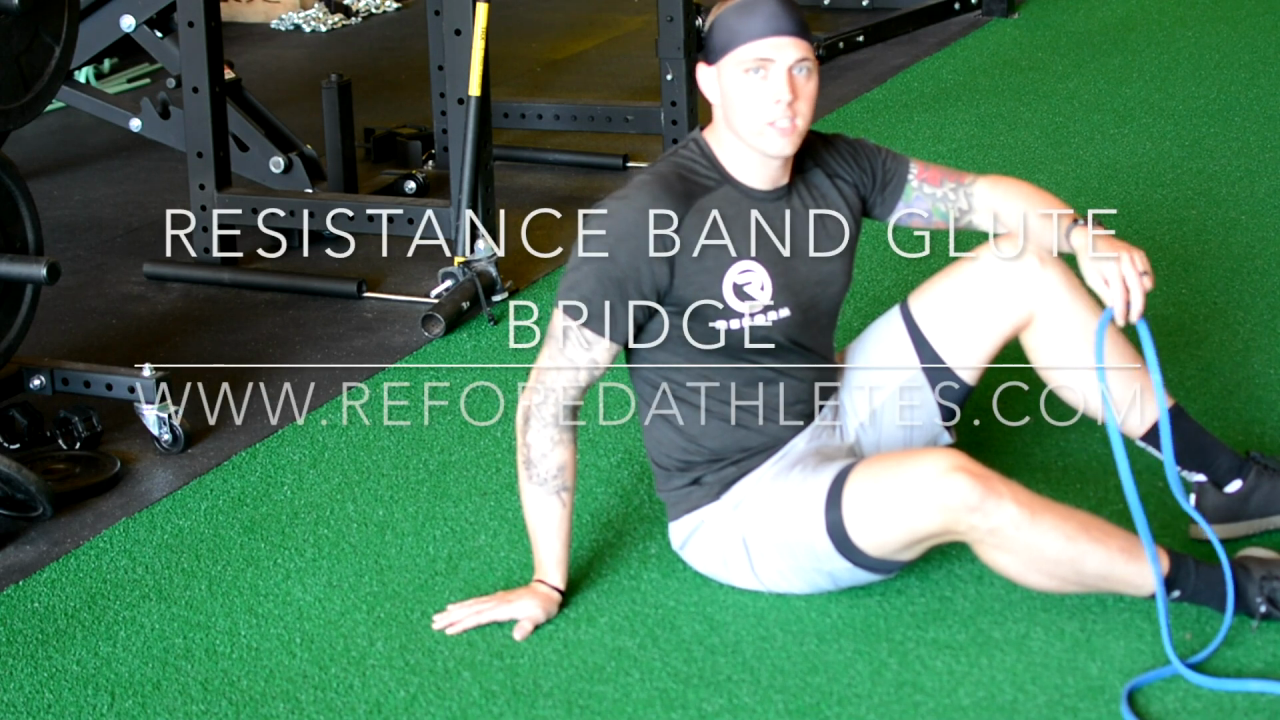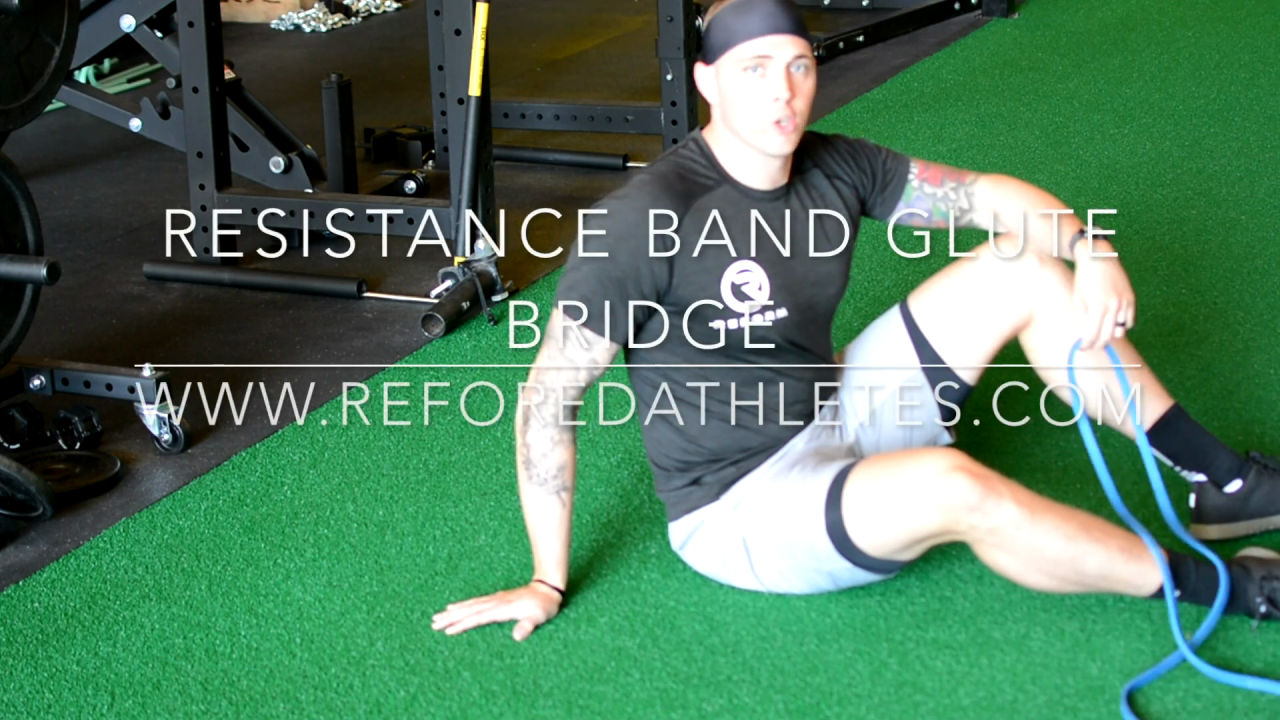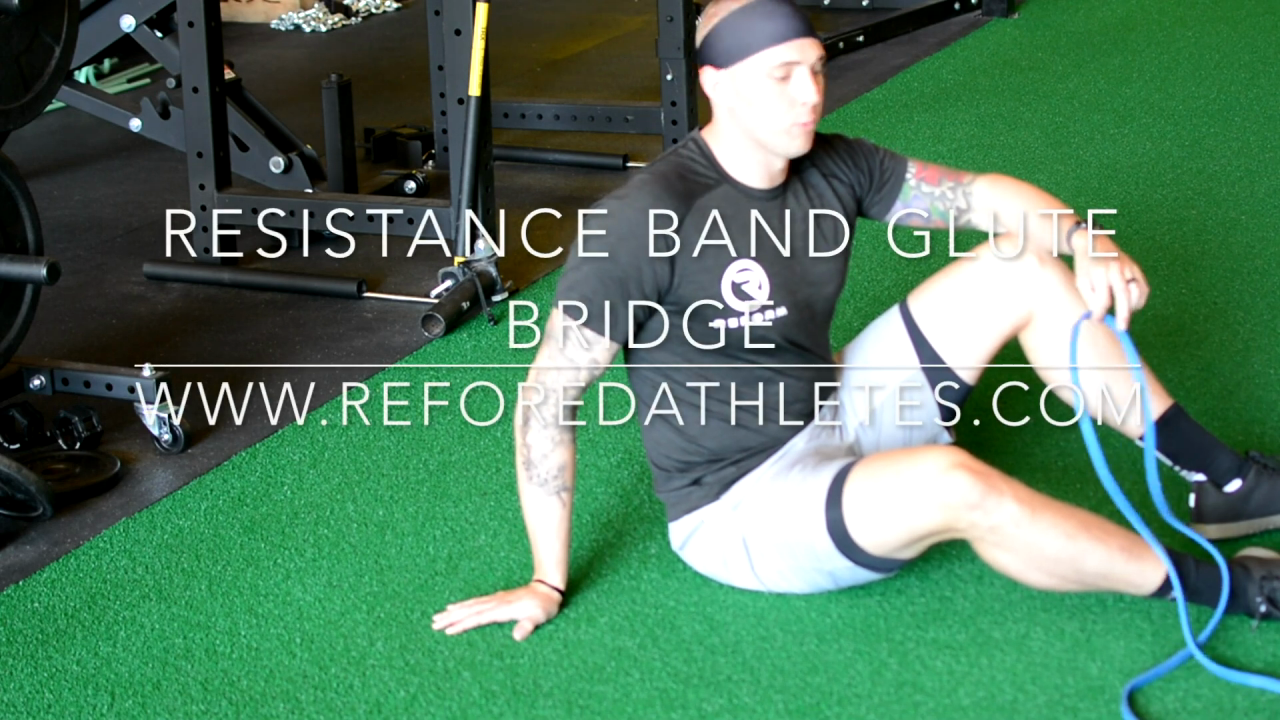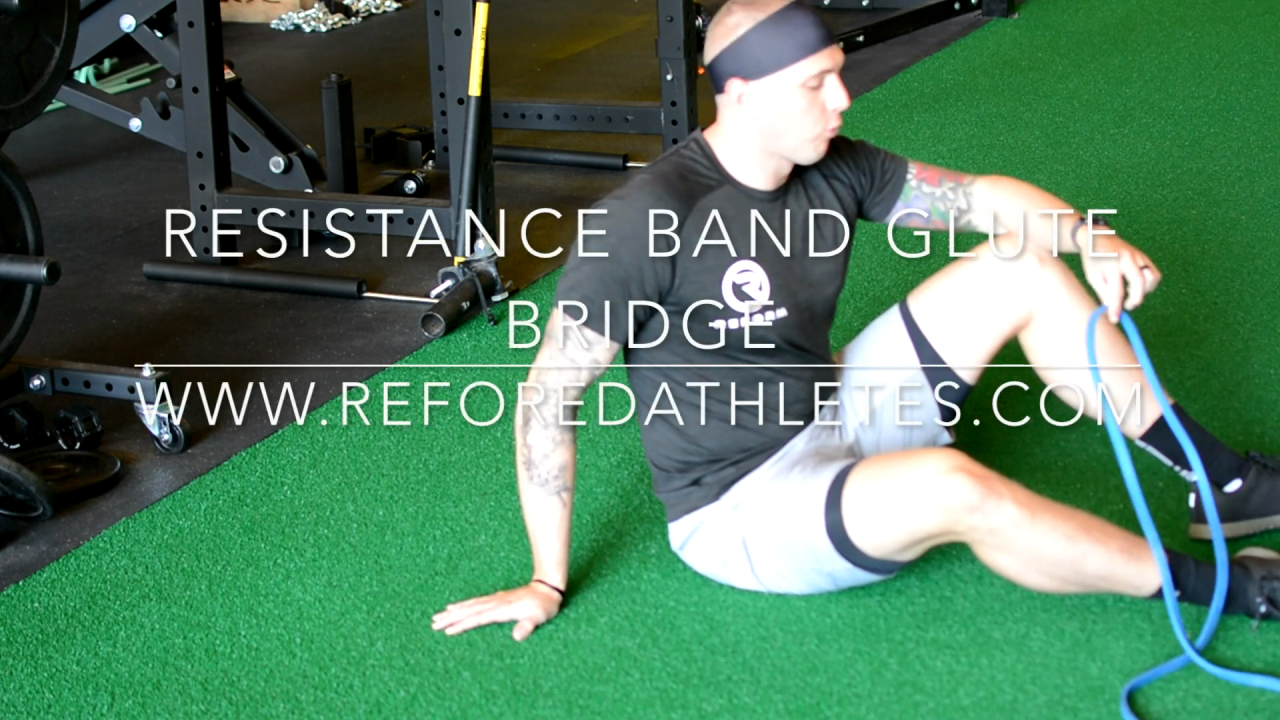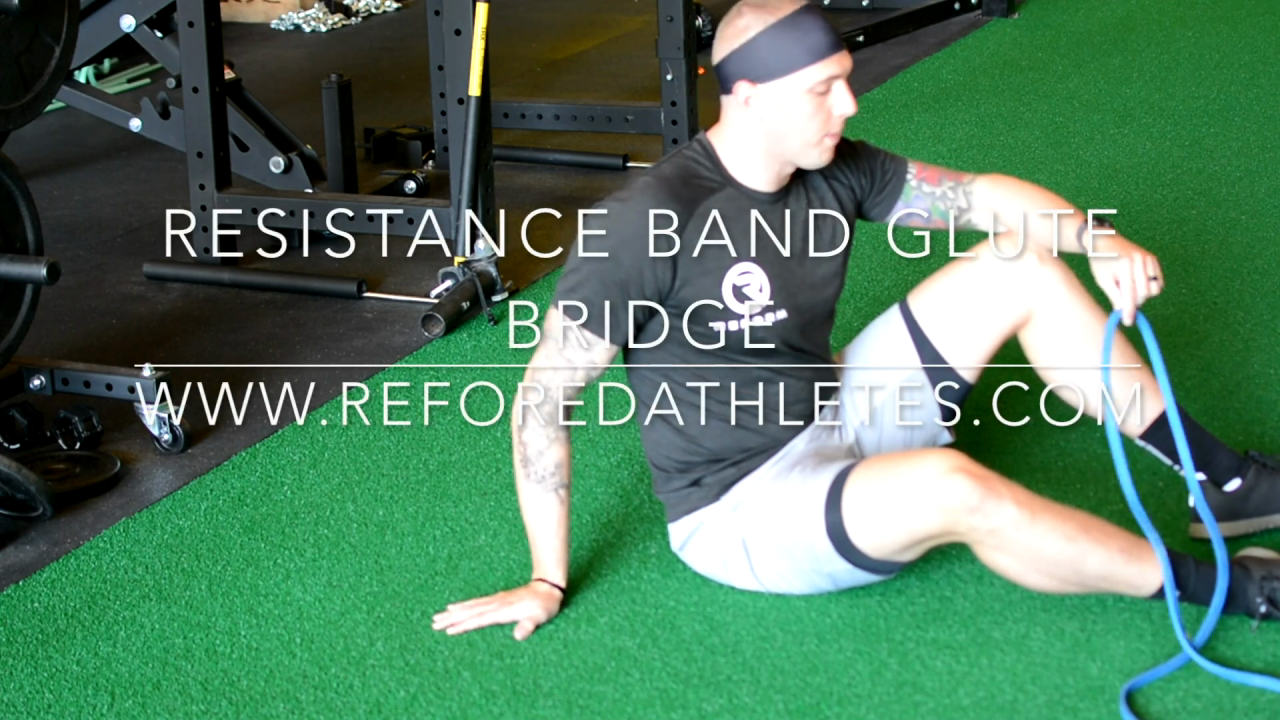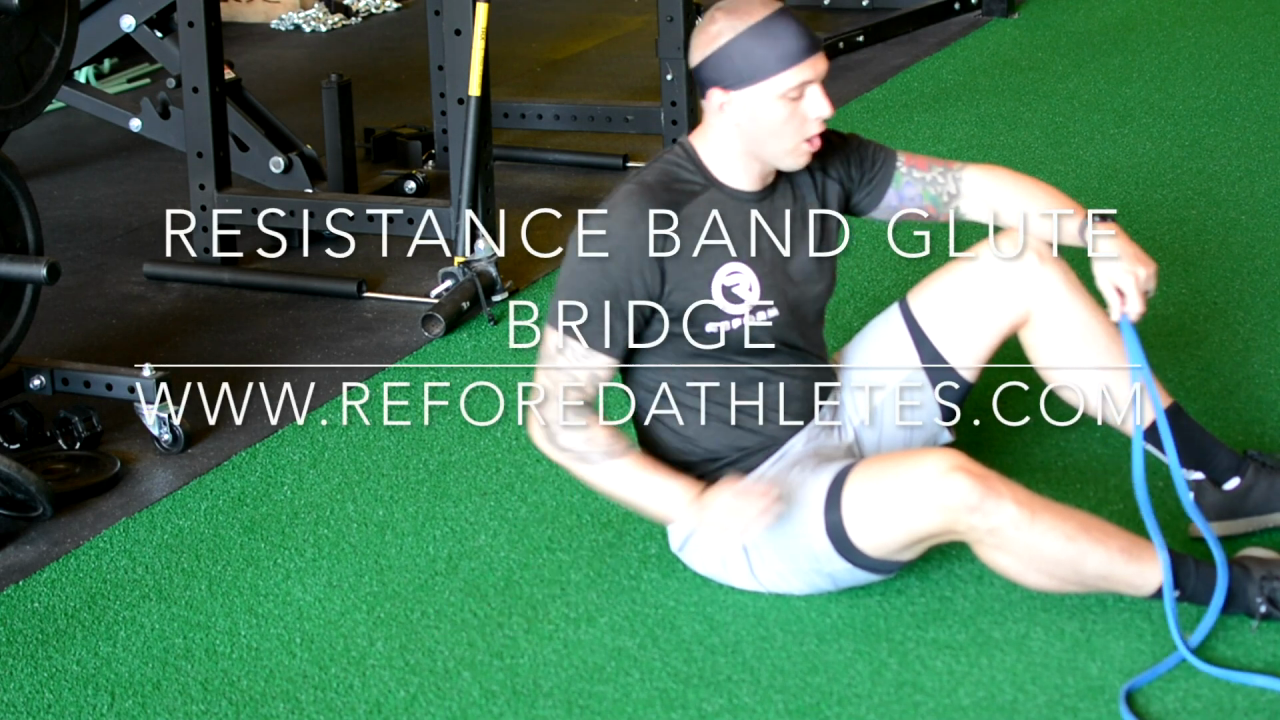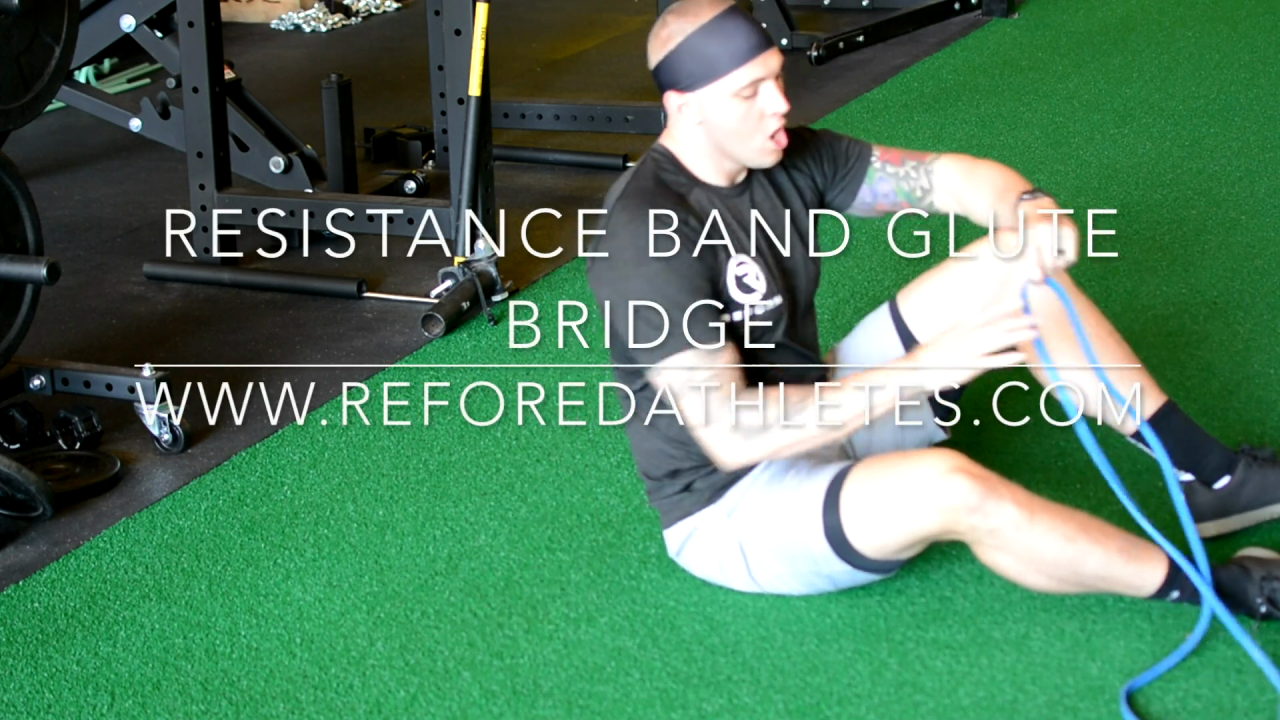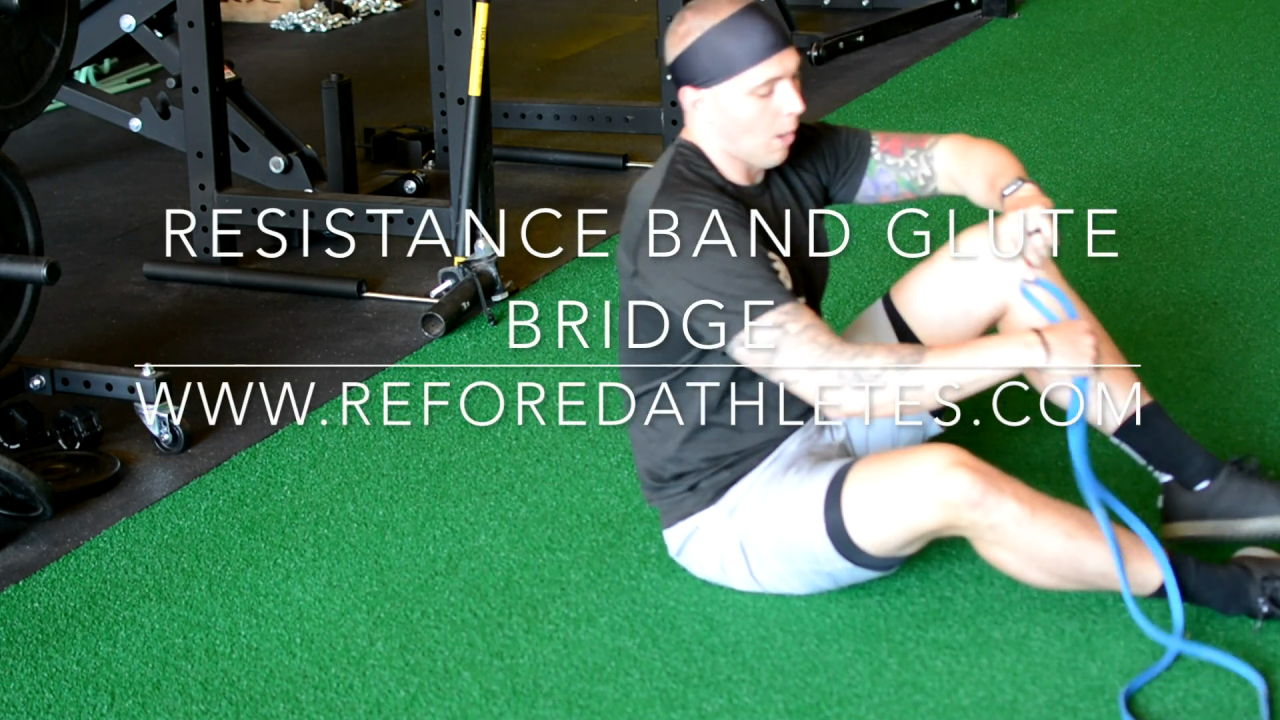
dt=0.2s
person 1, frame 1
left shoulder: (836, 167)
right shoulder: (647, 220)
left elbow: (986, 196)
right elbow: (548, 398)
left wrist: (1090, 238)
right wrist: (548, 583)
left hip: (836, 418)
right hip: (741, 509)
left knee: (1024, 267)
right knee: (950, 485)
right ankle: (1201, 583)
person 1, frame 2
left shoulder: (834, 166)
right shoulder: (647, 219)
left elbow: (986, 196)
right elbow: (547, 397)
left wrist: (1088, 249)
right wrist: (547, 582)
left hip: (835, 419)
right hip: (739, 509)
left knee: (1023, 269)
right knee: (949, 484)
right ankle: (1200, 583)
person 1, frame 3
left shoulder: (830, 164)
right shoulder: (648, 219)
left elbow: (981, 195)
right elbow: (548, 397)
left wrist: (1086, 241)
right wrist: (548, 583)
left hip: (834, 419)
right hip: (741, 509)
left knee: (1024, 267)
right knee: (949, 480)
right ankle: (1203, 584)
person 1, frame 4
left shoulder: (833, 166)
right shoulder: (649, 220)
left elbow: (982, 197)
right elbow: (547, 397)
left wrist: (1092, 237)
right wrist: (548, 582)
left hip: (834, 419)
right hip: (740, 510)
left knee: (1022, 267)
right knee: (952, 485)
right ankle: (1208, 585)
person 1, frame 5
left shoulder: (829, 164)
right shoulder: (654, 220)
left elbow: (980, 194)
right elbow: (542, 395)
left wrist: (1100, 240)
right wrist: (551, 574)
left hip: (833, 415)
right hip: (741, 508)
left knee: (1023, 265)
right knee: (948, 484)
right ankle: (1203, 584)
person 1, frame 6
left shoulder: (816, 159)
right shoulder: (637, 231)
left elbow: (974, 185)
right elbow: (553, 411)
left wrist: (1101, 235)
right wrist: (692, 501)
left hip: (825, 415)
right hip: (741, 510)
left knee: (1022, 264)
right knee: (948, 484)
left ankle: (1215, 480)
right ankle: (1207, 587)
person 1, frame 7
left shoulder: (786, 156)
right shoulder: (648, 233)
left elbow: (952, 174)
right elbow: (730, 437)
left wrist: (1031, 207)
right wrist: (913, 372)
left hip: (817, 425)
right hip: (732, 512)
left knee: (1012, 267)
right knee: (950, 486)
left ankle: (1211, 479)
right ankle: (1206, 586)
person 1, frame 8
left shoulder: (790, 150)
right shoulder: (687, 226)
left elbow: (954, 154)
right elbow: (841, 385)
left wrist: (1017, 196)
right wrist: (1032, 350)
left hip: (815, 421)
right hip: (733, 510)
left knee: (998, 254)
right knee: (950, 479)
left ankle: (1194, 484)
right ankle: (1212, 586)
